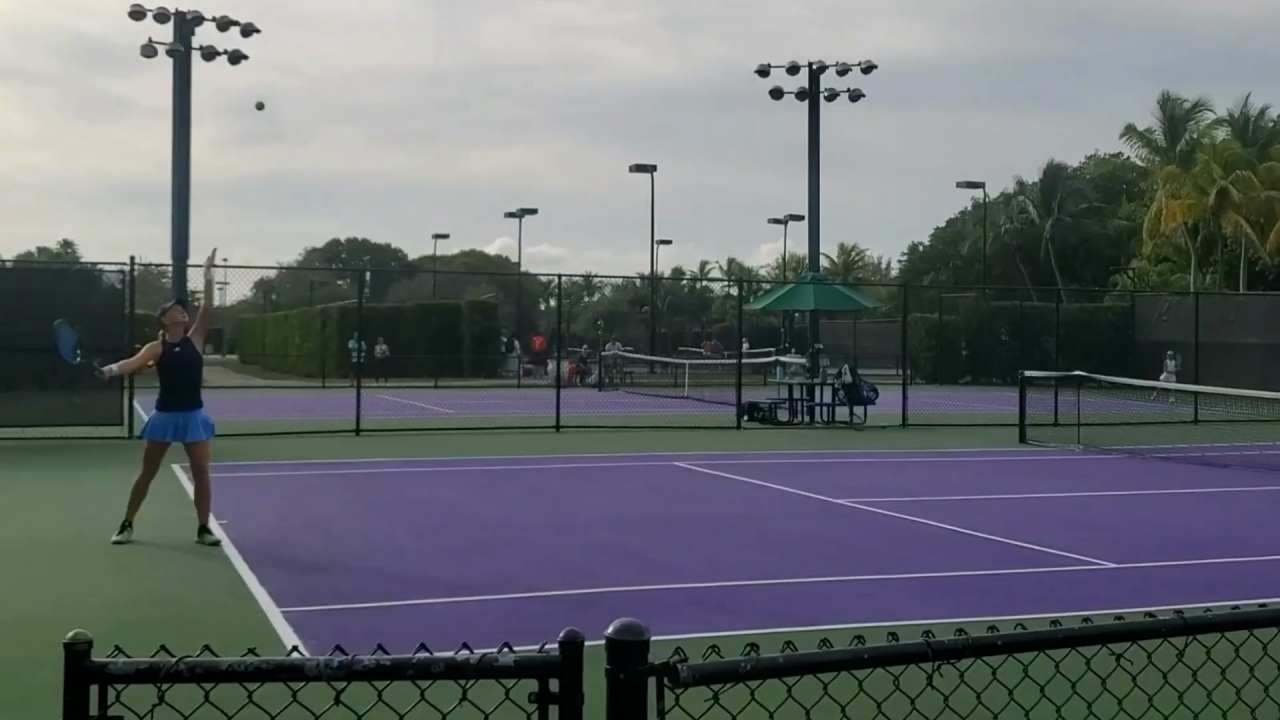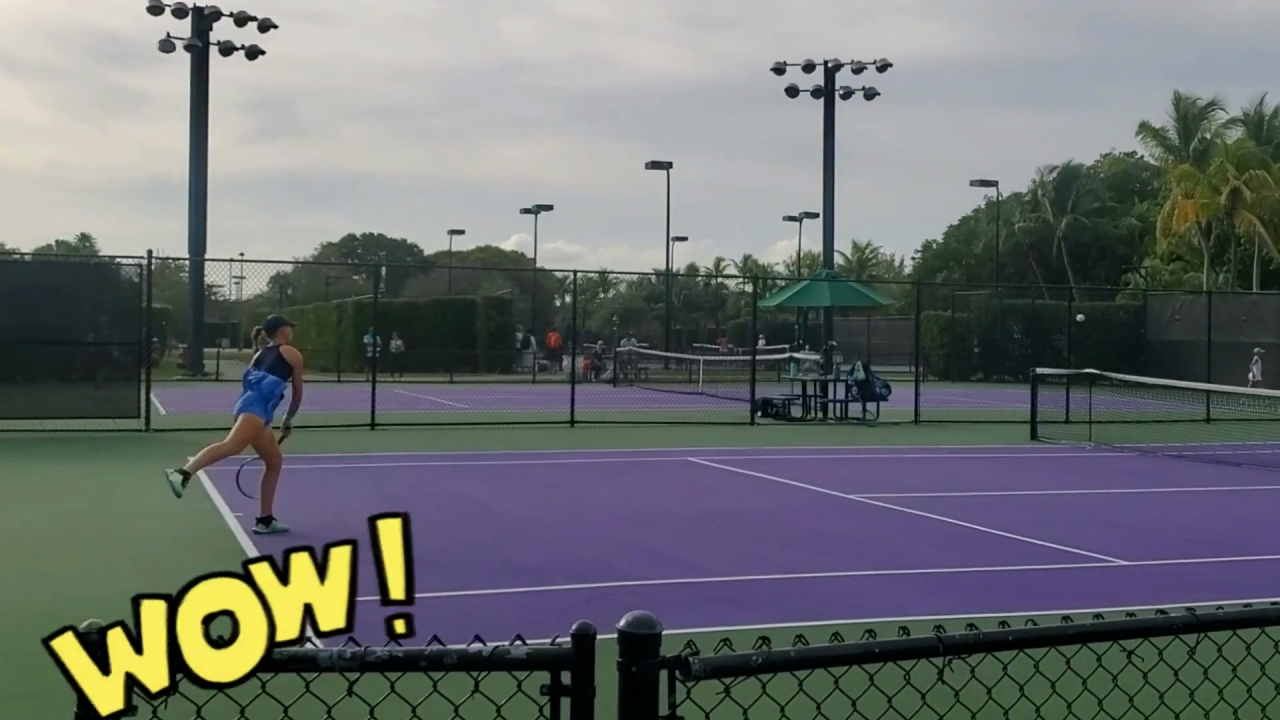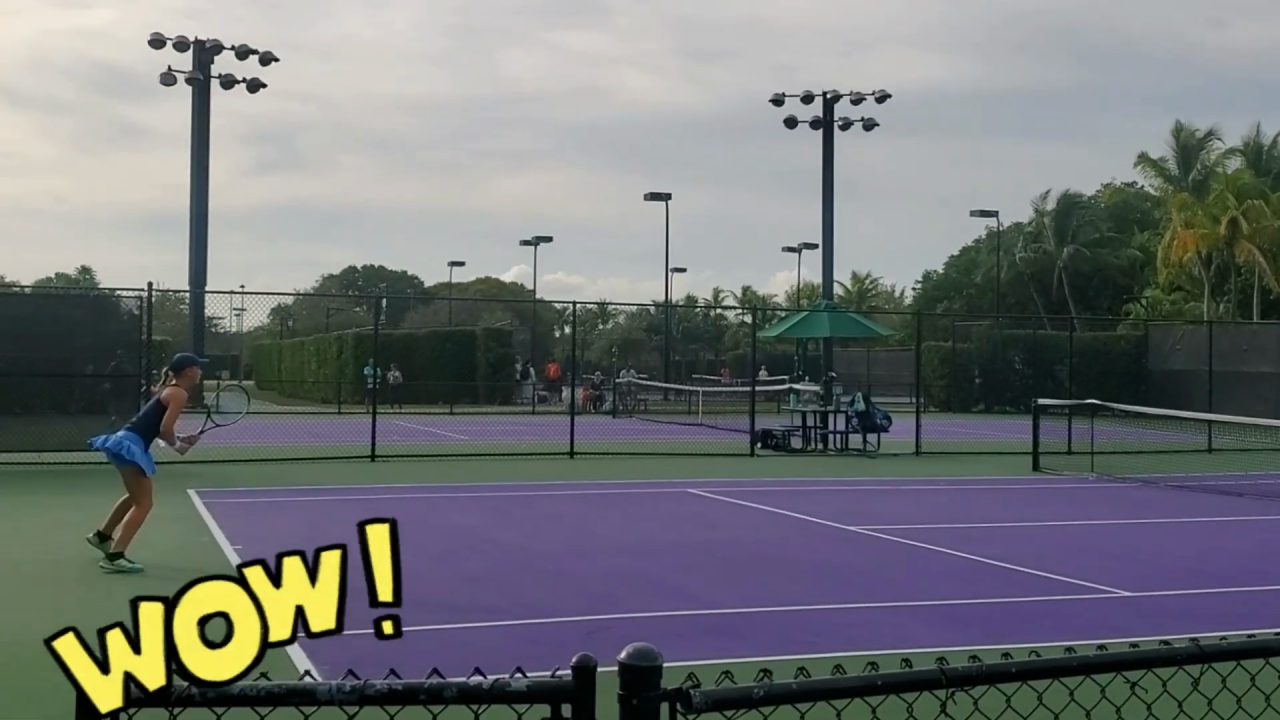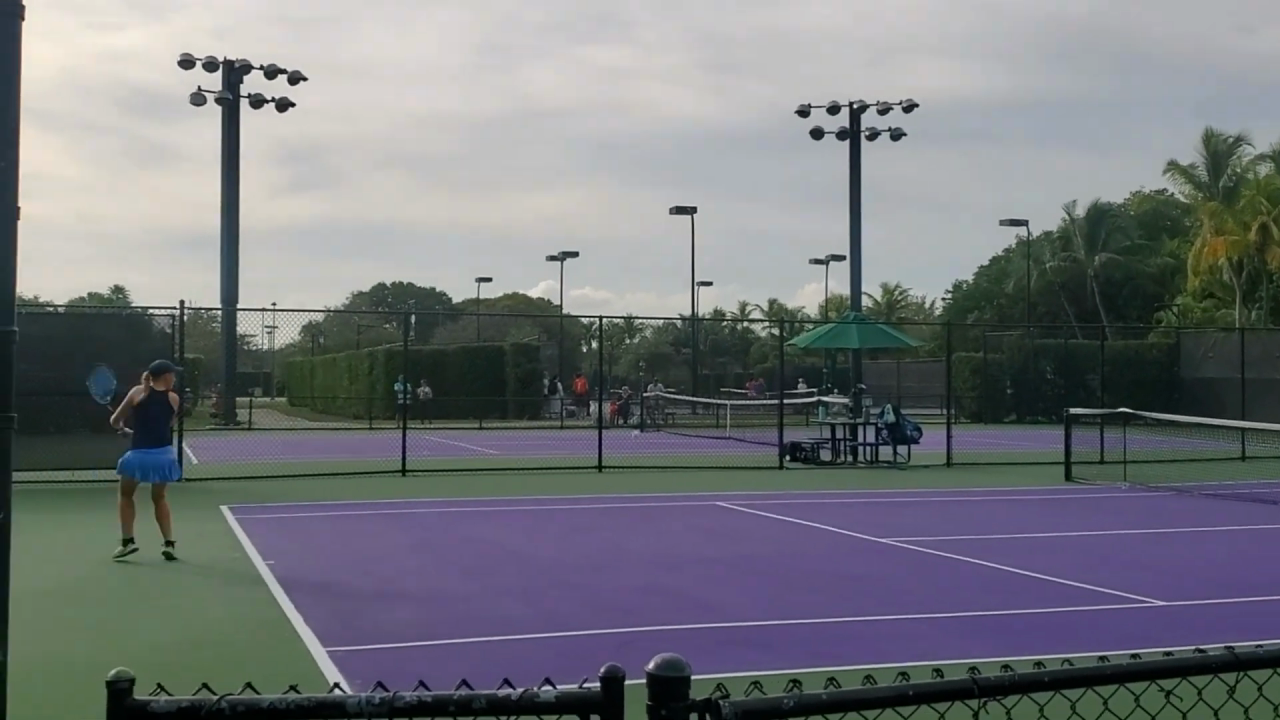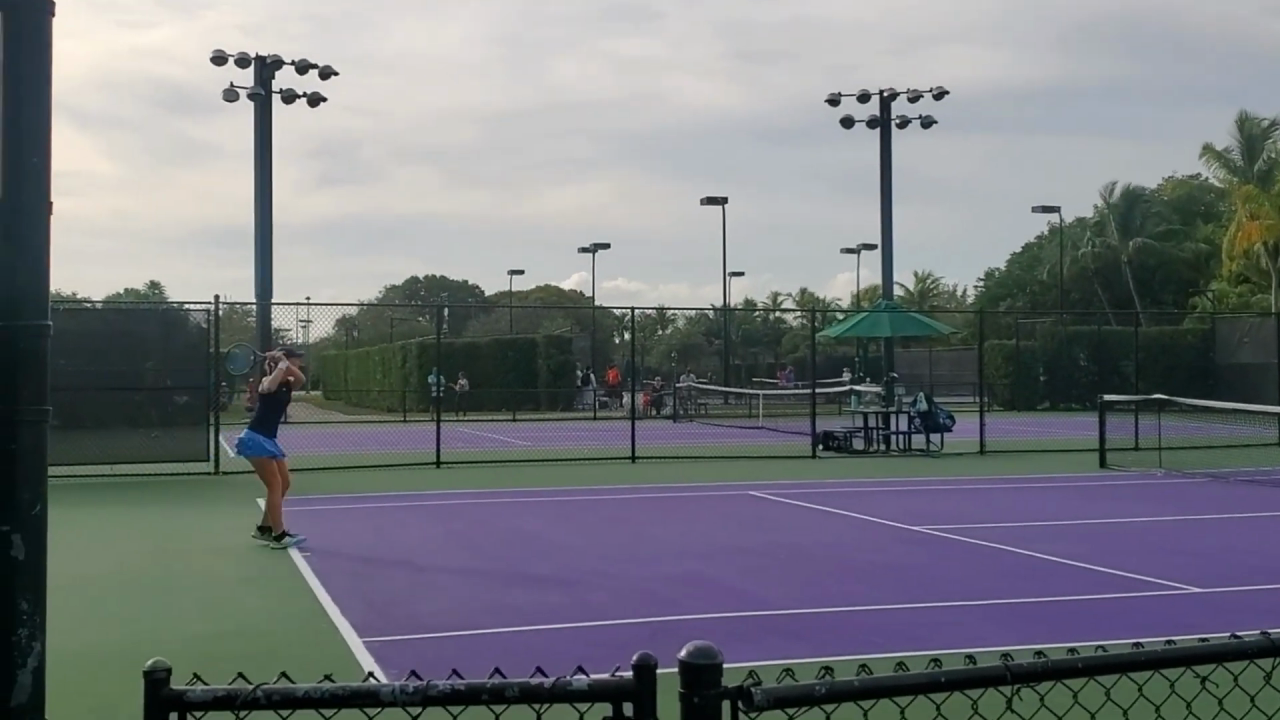
dt=1s
person 1, frame 1
left shoulder: (194, 339)
right shoulder: (157, 347)
left elbow: (206, 307)
right elbow: (133, 363)
left wrist: (208, 274)
right wrist: (111, 369)
left hip: (193, 416)
right hip: (166, 416)
left knee: (202, 473)
right knee: (147, 474)
left ankle: (203, 528)
right ankle: (127, 524)
person 1, frame 2
left shoulder: (260, 355)
right shoulder: (292, 353)
right elbow: (298, 393)
right wrist: (288, 421)
left hip: (253, 403)
right hip: (260, 403)
left knee: (275, 461)
right knee: (232, 446)
left ankle: (265, 520)
right ankle: (183, 474)
person 1, frame 3
left shoulder: (167, 390)
right shoulder: (179, 394)
right elbow: (165, 430)
left wrist: (182, 439)
right wrist: (177, 444)
left hip: (125, 443)
right hip: (130, 445)
left knee: (136, 496)
right knee: (143, 503)
left ankle: (102, 536)
right ankle: (114, 556)
person 1, frame 4
left shoulder: (137, 392)
right shoulder: (174, 399)
left elbow: (114, 421)
left wrist: (122, 428)
left hip: (139, 455)
right hip: (164, 455)
left knee: (125, 496)
right knee: (159, 498)
left ankle: (128, 542)
right ankle: (169, 543)
person 1, frame 5
left shoulder: (287, 381)
right shoulder: (267, 381)
left elbow: (301, 380)
right elbow: (270, 384)
left wrist: (287, 365)
right wrist: (281, 363)
left hip: (267, 440)
right hip: (255, 439)
left knee: (284, 483)
right knee: (275, 486)
left ankle: (264, 528)
right ankle: (278, 536)
